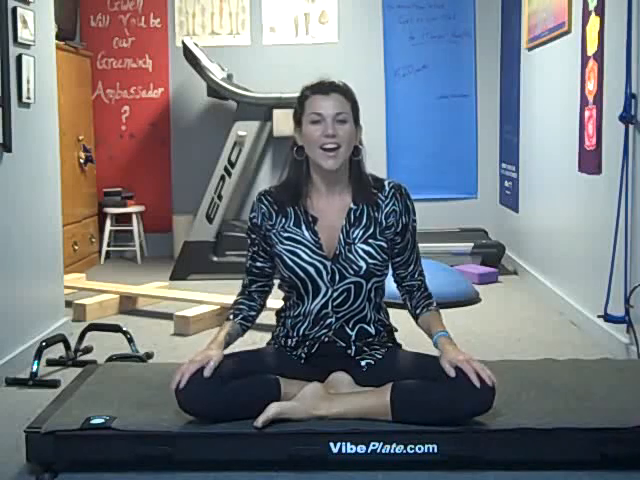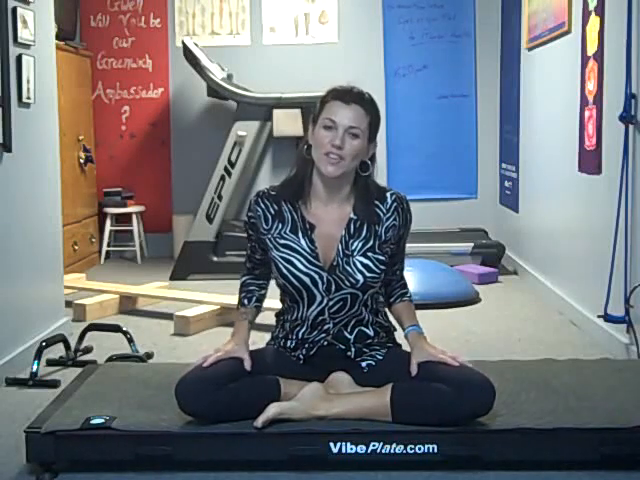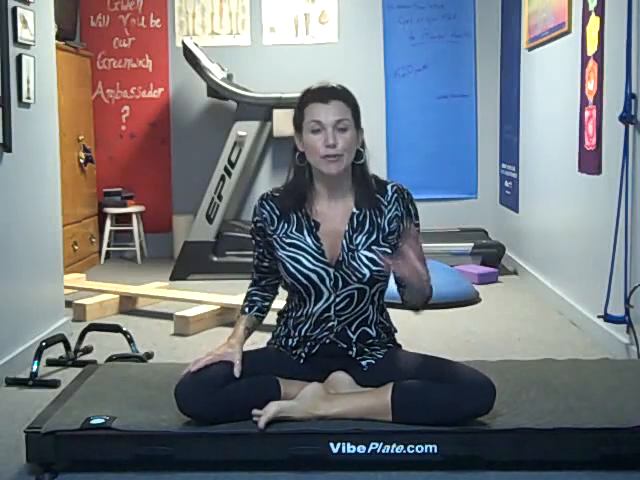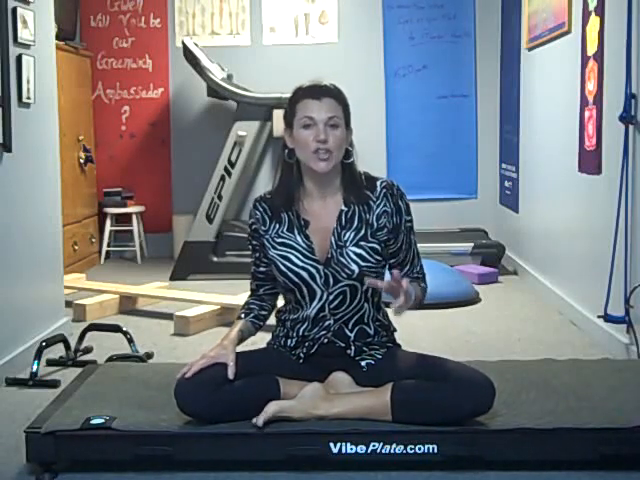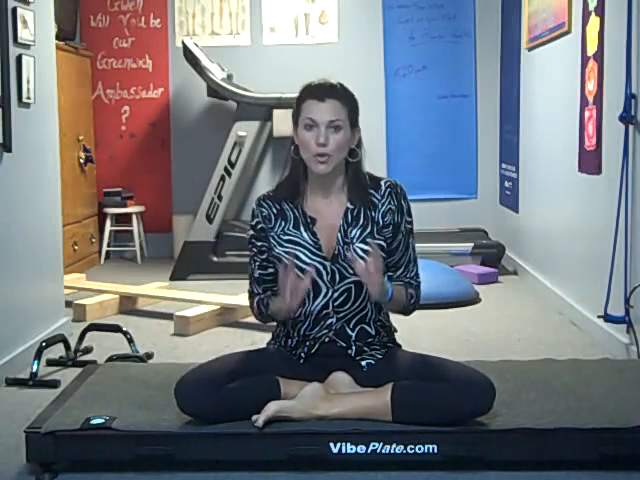
dt=1s
person 1, frame 1
left shoulder: (390, 201)
right shoulder: (270, 207)
left elbow: (412, 283)
right elbow: (254, 290)
left wrist: (445, 343)
right wrist: (217, 343)
left hip: (371, 355)
right hip: (294, 355)
left knee: (473, 393)
right knee: (195, 392)
left ankle: (316, 404)
right ankle: (336, 391)
person 1, frame 2
left shoulder: (391, 209)
right shoulder: (268, 207)
right elbow: (255, 276)
left wrist: (416, 338)
right wrist: (239, 336)
left hip: (369, 355)
right hip: (293, 354)
left knee: (476, 394)
right knee: (192, 393)
left ankle: (320, 404)
right ankle: (338, 391)
person 1, frame 3
left shoulder: (393, 201)
right shoulder: (273, 208)
left elbow: (416, 300)
left wrist: (418, 281)
right wrist: (236, 339)
left hip: (371, 355)
right hip: (295, 354)
left knee: (477, 392)
right knee: (192, 393)
left ankle: (317, 405)
right ankle: (337, 391)
person 1, frame 4
left shoulder: (384, 197)
right shoulder: (267, 210)
left elbow: (417, 286)
right elbow: (263, 294)
left wrist: (405, 293)
right wrist: (230, 340)
left hip: (369, 354)
right hip: (294, 355)
left knee: (476, 391)
right knee: (192, 392)
left ankle: (315, 405)
right ankle: (338, 391)
person 1, frame 5
left shoulder: (387, 197)
right shoulder: (271, 207)
left elbow: (409, 300)
right elbow: (260, 307)
left wrist: (382, 288)
right wrist: (285, 303)
left hip: (371, 355)
right hip: (295, 355)
left knee: (476, 392)
right knee: (192, 392)
left ankle: (318, 405)
right ankle: (337, 390)
